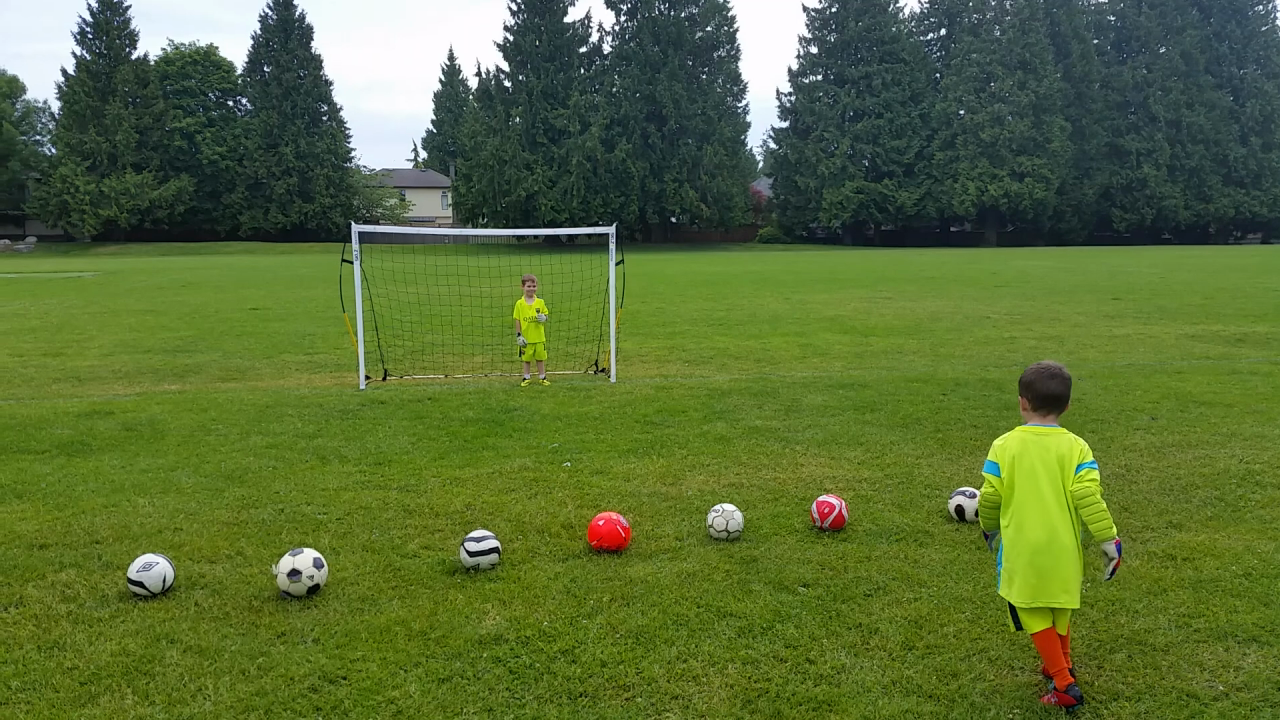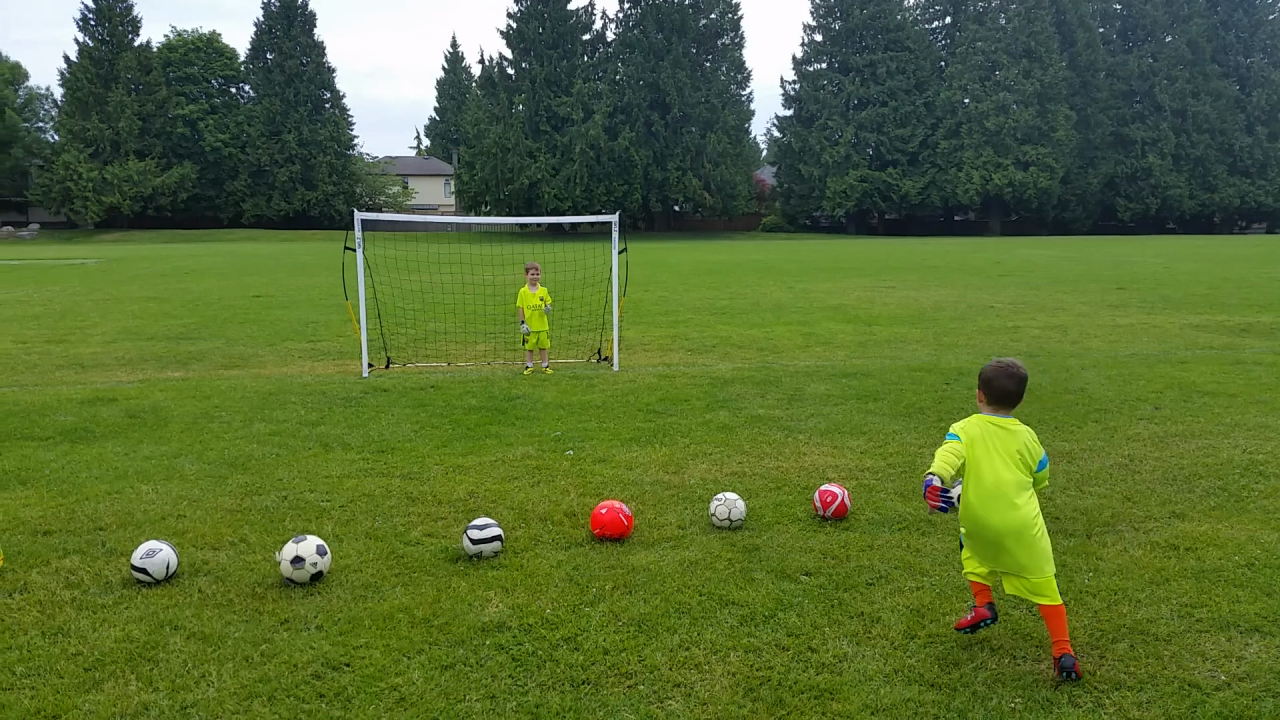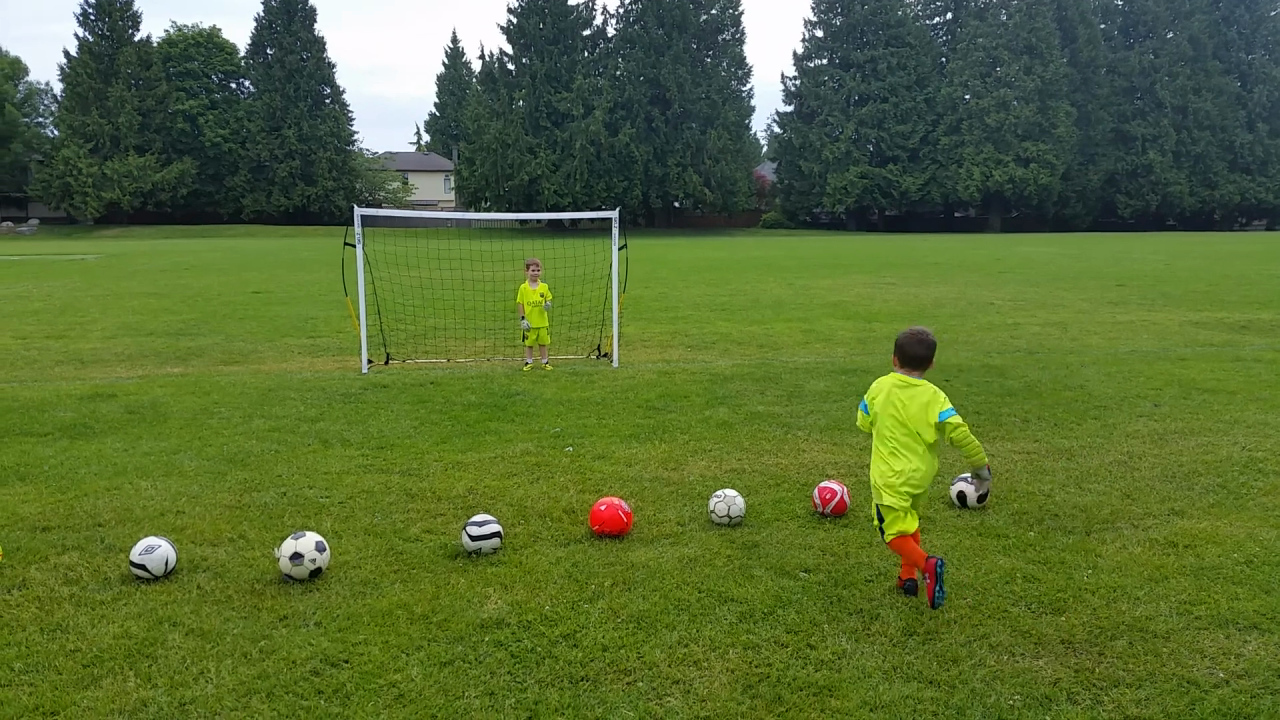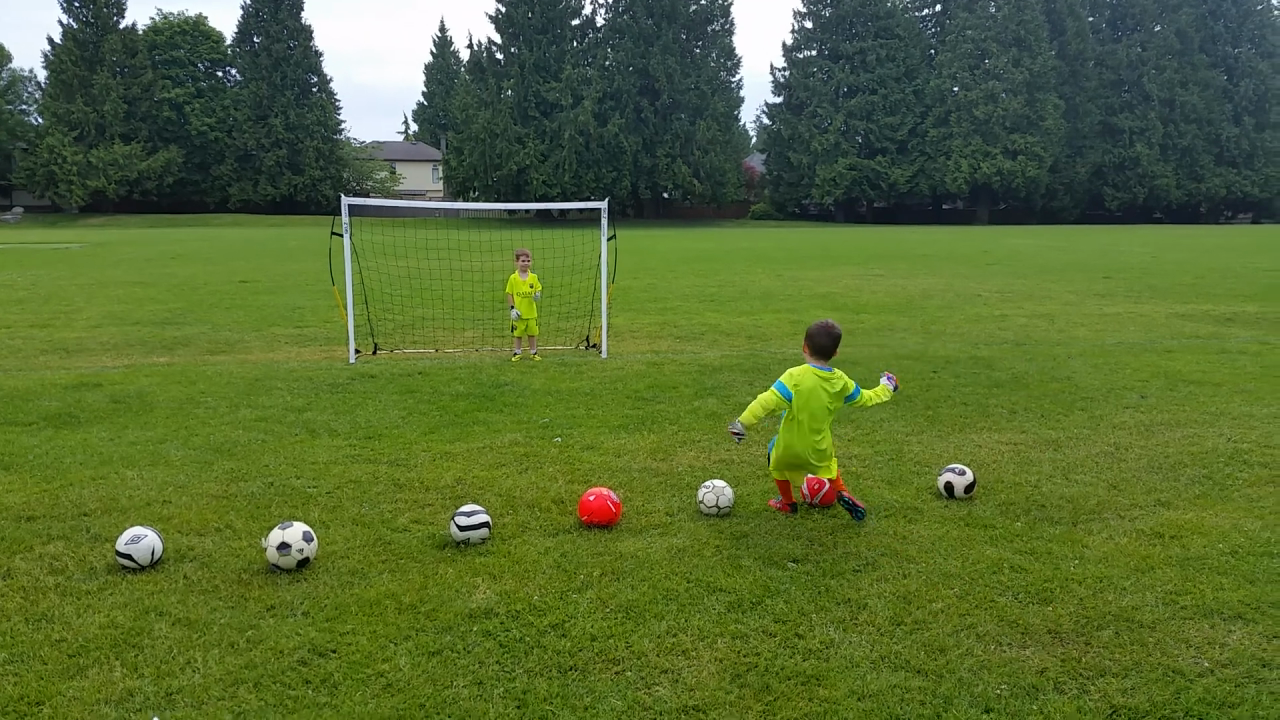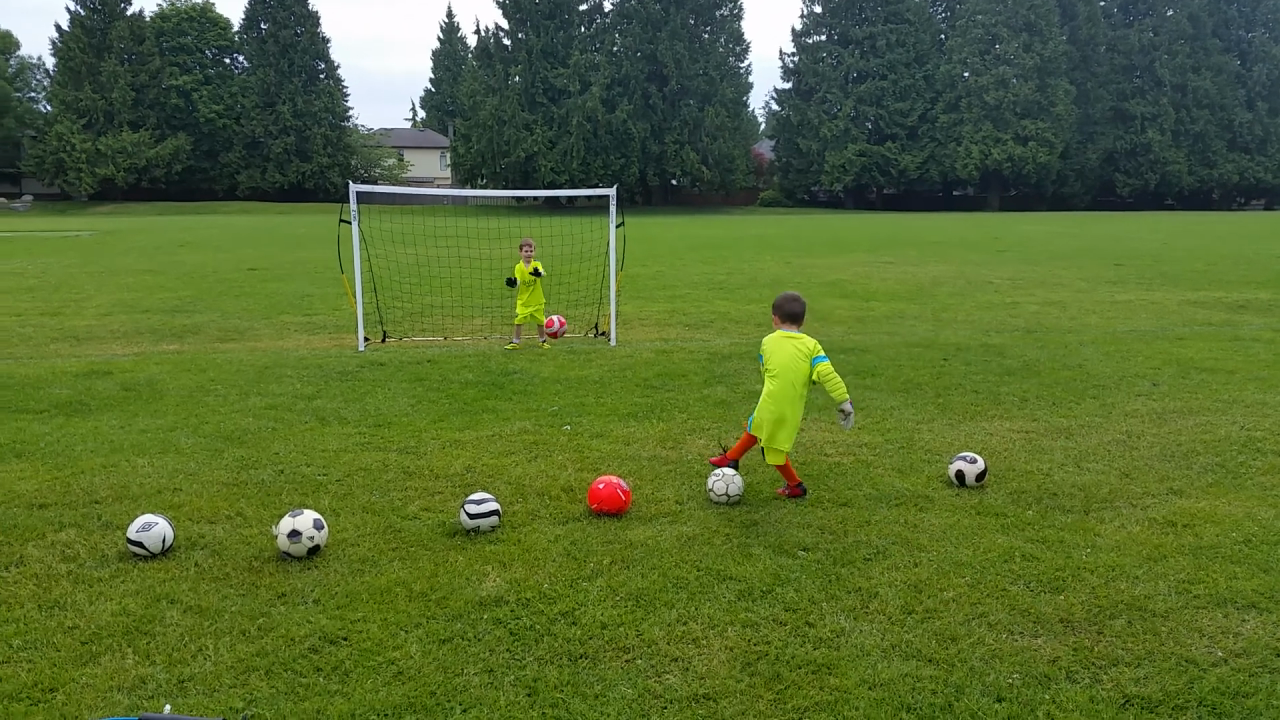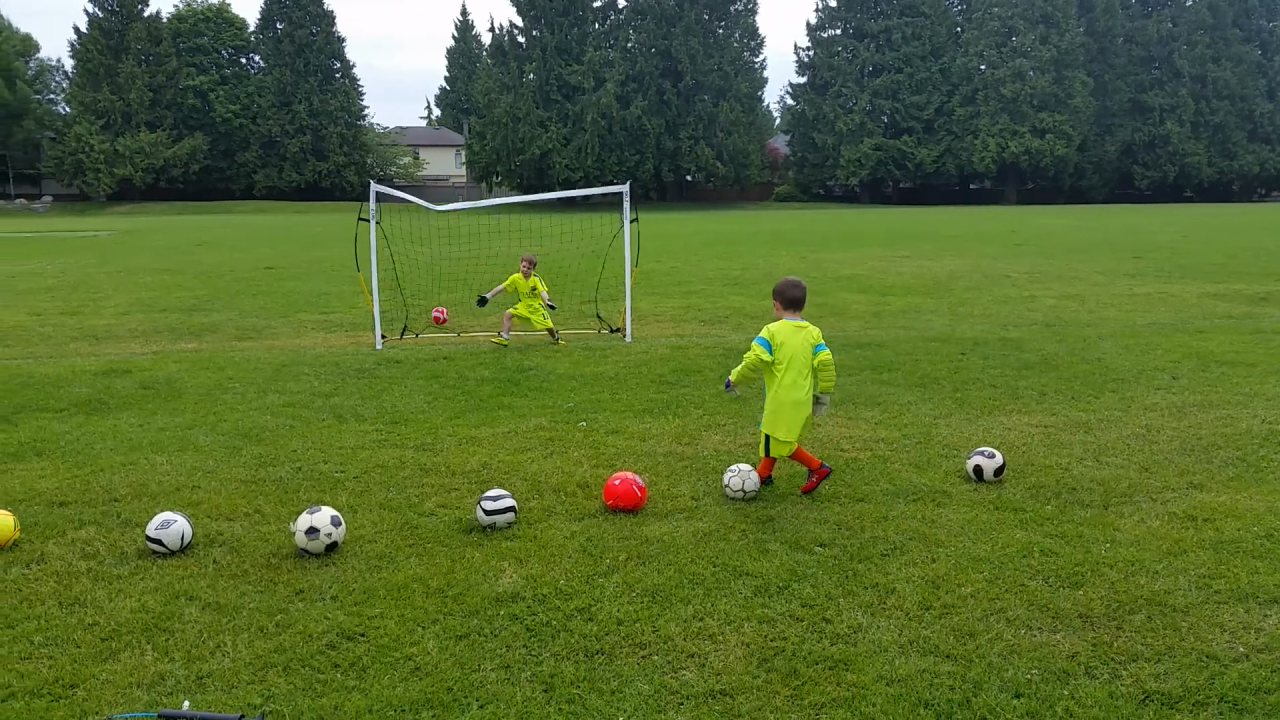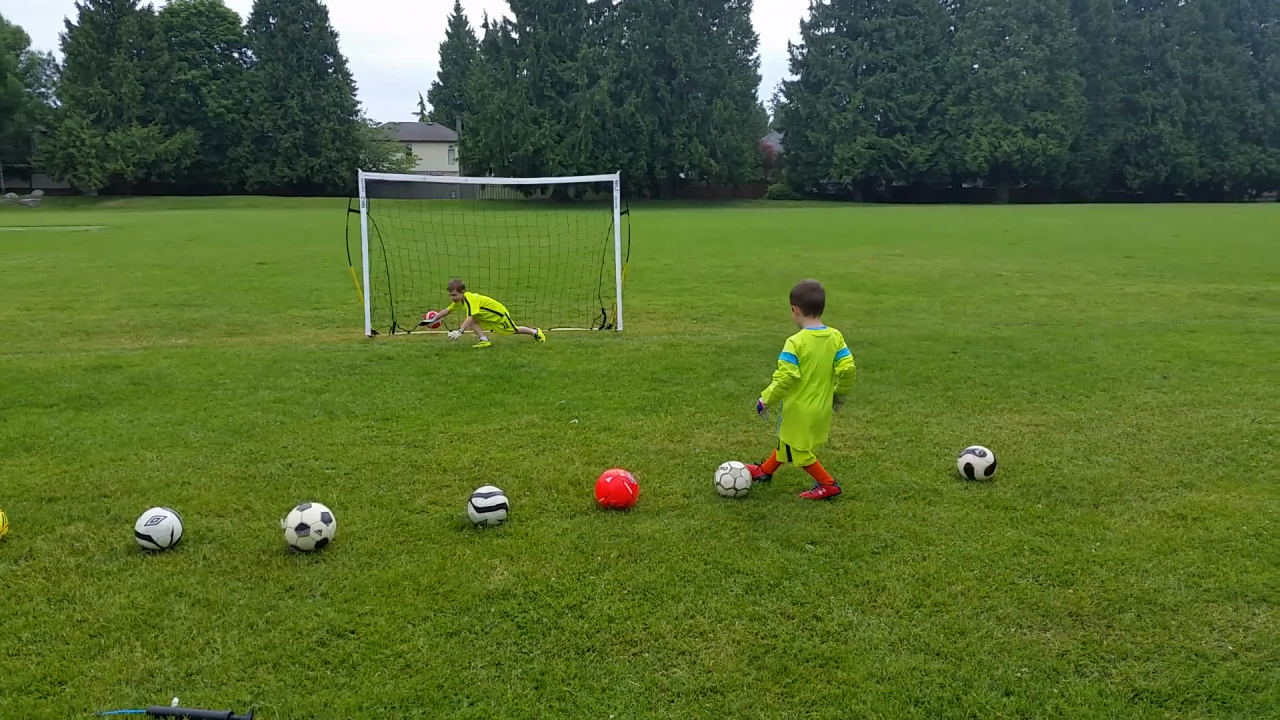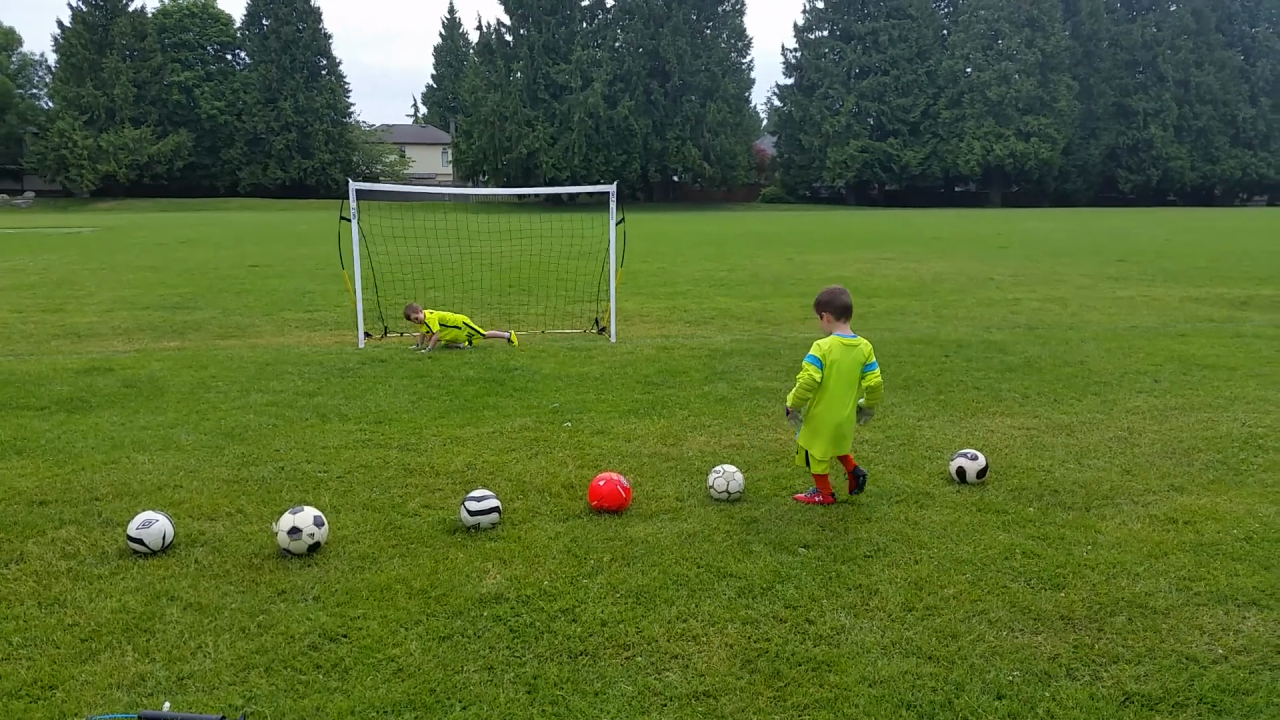
dt=0.3s
person 1, frame 1
left shoulder: (1004, 446)
right shoulder: (1076, 447)
left elbow: (989, 498)
right elbow: (1089, 498)
left wrist: (989, 529)
right wrist: (1110, 541)
left hip: (1022, 549)
right hip: (1063, 548)
left knee: (1036, 616)
right knee: (1060, 610)
left ankle: (1064, 686)
right ankle: (1060, 667)
person 1, frame 2
left shoulder: (963, 430)
right shoulder: (1027, 437)
left elbow: (948, 457)
right elbow: (1040, 479)
left wrist: (934, 479)
left hip: (981, 524)
right hip: (1024, 525)
left knee: (974, 559)
right knee: (1044, 589)
left ankle: (983, 609)
right ankle: (1063, 654)
person 1, frame 3
left shoulder: (879, 387)
right shoulder: (934, 397)
left elbow: (864, 422)
right elbow: (960, 434)
right wrist: (981, 466)
left hip: (889, 475)
right hip: (922, 475)
left knee: (896, 532)
right knee: (908, 515)
left ankle: (927, 564)
right ankle: (911, 576)
person 1, frame 4
left shoulder: (794, 376)
right shoulder: (840, 381)
left elbow: (769, 401)
right elbow: (865, 399)
left wrist: (743, 422)
right wrist: (886, 387)
left hip: (791, 446)
right hip: (818, 446)
left knee: (781, 466)
right knee: (829, 467)
left ankle: (787, 502)
right ankle: (843, 495)
person 1, frame 5
left shoulder: (768, 342)
right shoulder: (812, 345)
right elbow: (827, 375)
right wrist: (844, 402)
left hip: (770, 407)
right hip: (791, 412)
left knee: (772, 447)
right knee: (757, 429)
left ankle: (795, 486)
right ankle: (730, 459)
person 1, frame 6
left shoulder: (772, 331)
right shoulder: (813, 332)
left elbow: (754, 361)
right elbow: (826, 363)
left wrist: (734, 378)
right wrist: (823, 393)
left hip: (782, 400)
right hip: (803, 399)
left knee: (781, 442)
right knee: (772, 437)
left ankle: (817, 468)
right ankle: (763, 474)
person 1, frame 7
left shoulder: (796, 342)
right shoulder: (835, 337)
left elbow: (784, 378)
right elbow: (848, 369)
left wrist: (766, 400)
right wrist: (840, 394)
left hip: (800, 410)
right hip: (821, 407)
left knee: (799, 451)
right knee: (790, 442)
left ankle: (828, 485)
right ankle: (764, 471)
person 1, frame 8
left shoulder: (822, 347)
right shoulder: (864, 347)
left elbow: (807, 382)
right elbow: (874, 384)
left wrist: (792, 404)
right wrist: (868, 407)
left hip: (820, 418)
right hip: (846, 416)
left knee: (816, 455)
right knee: (834, 445)
left ankle: (824, 493)
right ankle: (853, 470)
